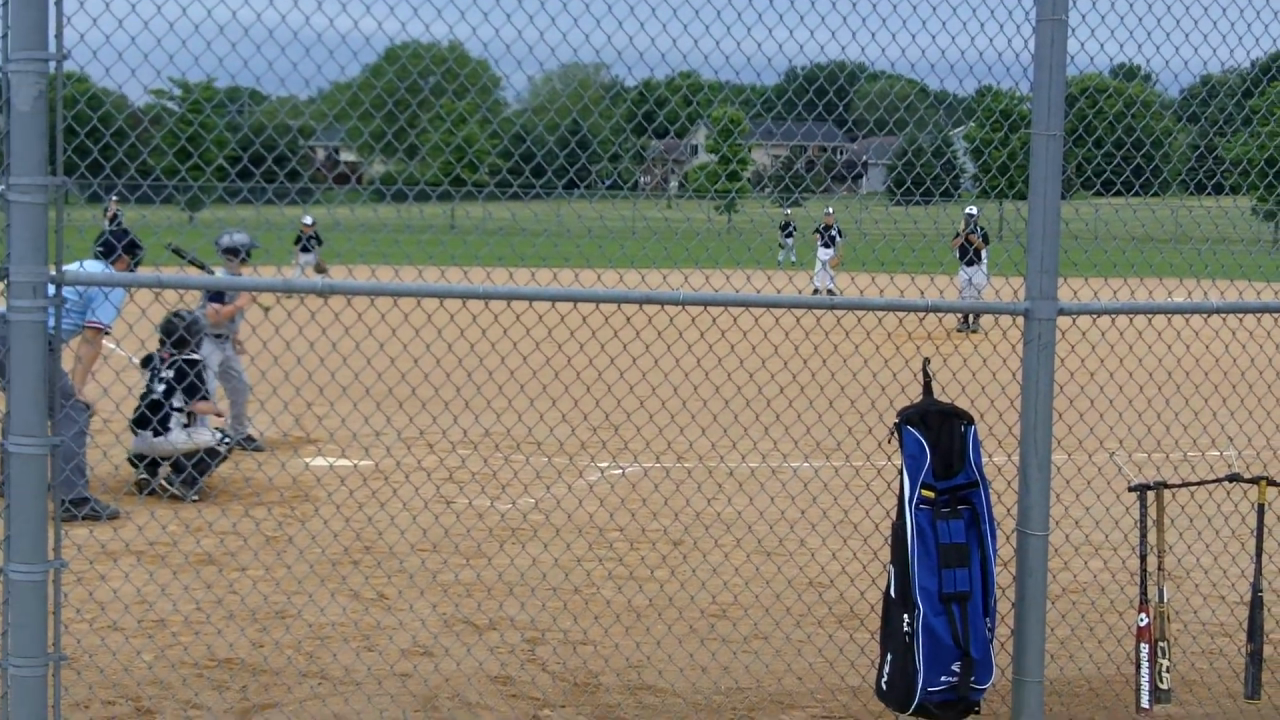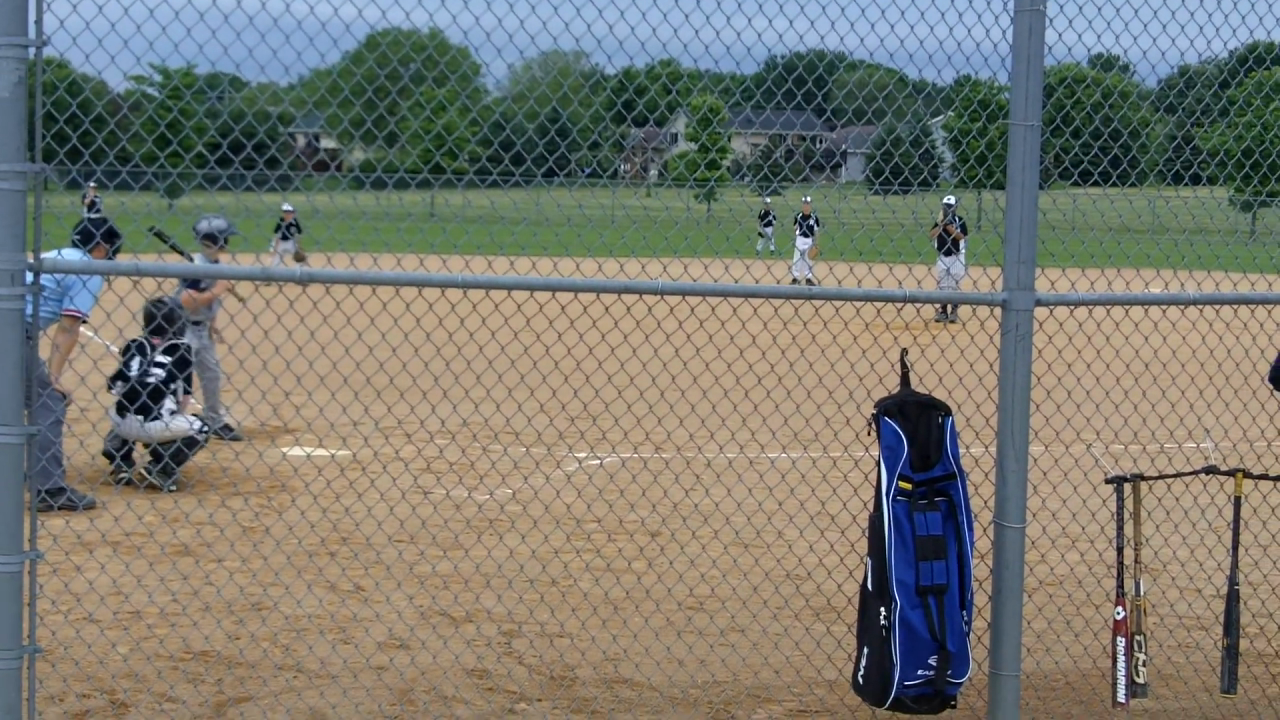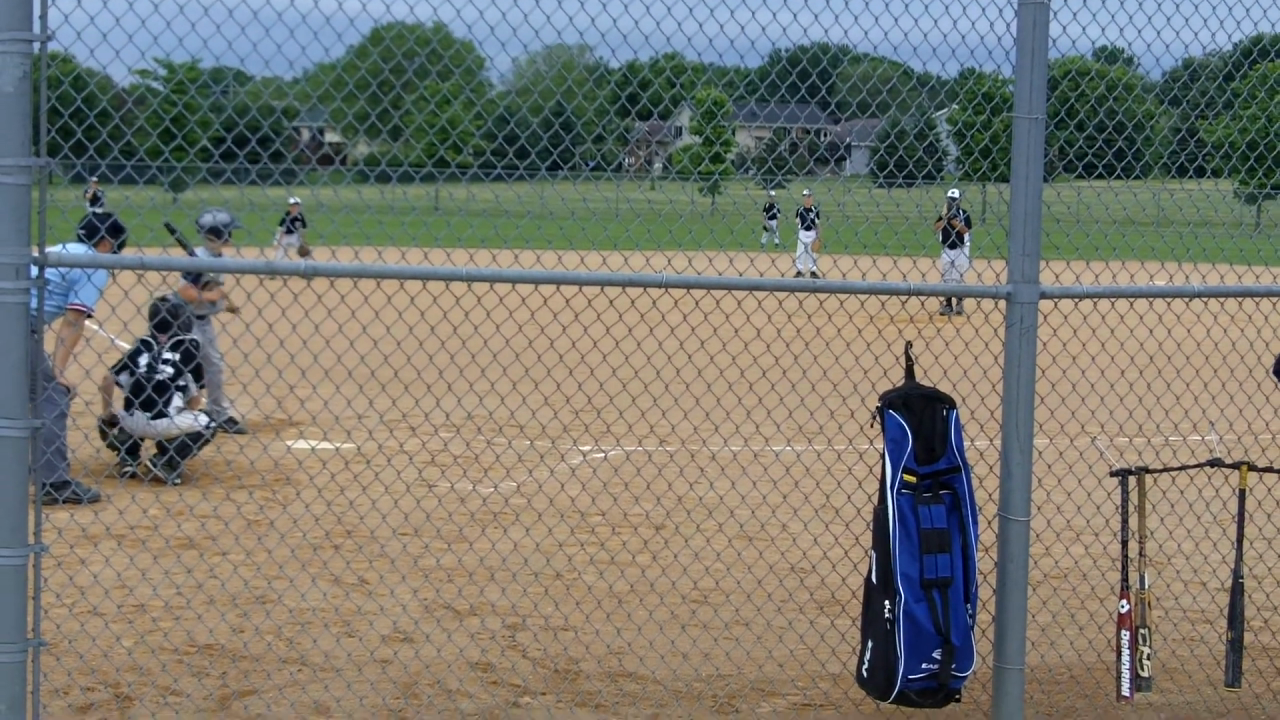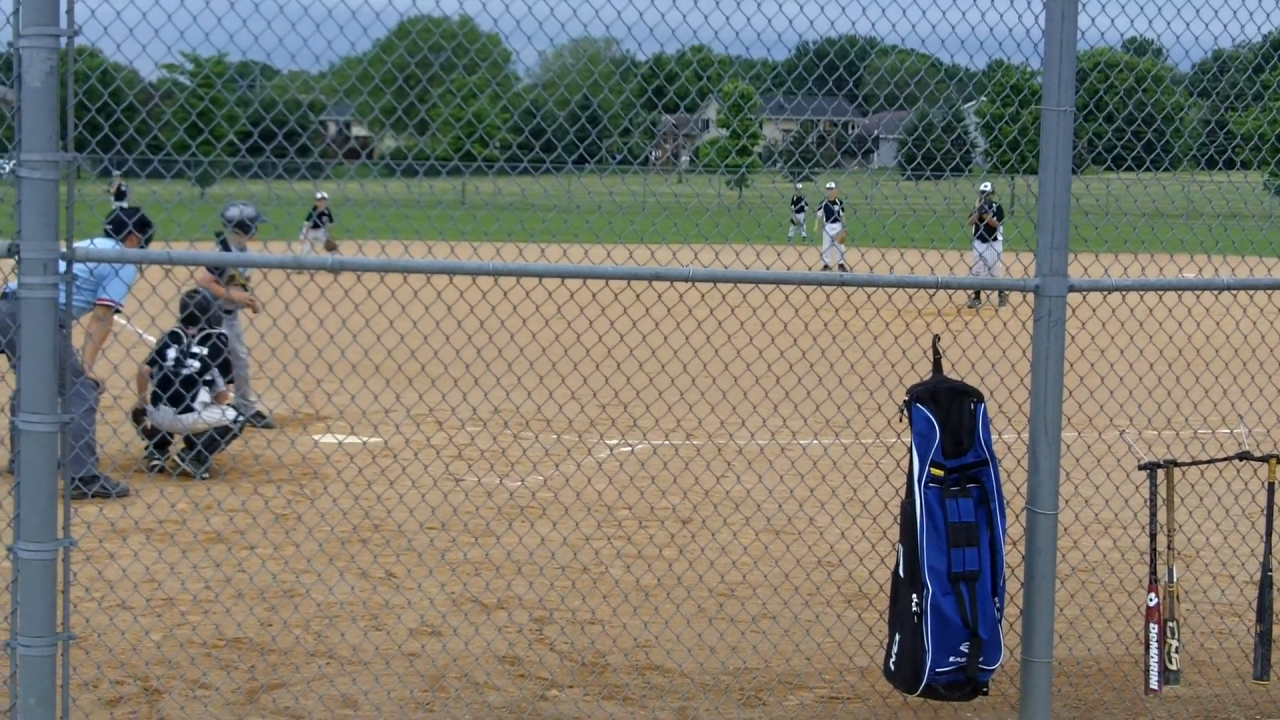
dt=0.3s
person 1, frame 1
left shoulder: (76, 268)
right shoulder: (113, 284)
right elbow: (91, 340)
right wrist: (77, 388)
right knee: (72, 412)
right ankle: (73, 500)
person 1, frame 2
left shoulder: (54, 257)
right shoulder: (90, 271)
right elbow: (68, 328)
right wrist: (54, 377)
right knee: (49, 401)
right ankle: (50, 490)
person 1, frame 3
left shoulder: (58, 251)
right shoulder: (96, 266)
right elbow: (73, 322)
right wrist: (58, 371)
right knee: (52, 396)
right ankle: (54, 484)
person 1, frame 4
left shoulder: (84, 247)
right shoulder: (124, 261)
right elbow: (101, 317)
right wrist: (86, 366)
right knee: (81, 389)
right ankle: (82, 478)
person 2, frame 1
left shoulder: (238, 278)
right elbow: (213, 317)
left wrist: (235, 337)
right wrist: (241, 303)
left hip: (226, 342)
right hip: (207, 342)
left knee: (240, 388)
left ankle: (239, 433)
person 2, frame 2
left shoulder: (215, 263)
right shoulder: (197, 266)
right elbow: (185, 301)
left wrist: (213, 324)
right wrist: (215, 291)
left hip: (202, 328)
right hip: (184, 328)
left knee: (212, 375)
left ankle: (216, 422)
person 2, frame 3
left shoulder: (218, 257)
right shoulder: (200, 260)
right elbow: (182, 292)
left wrist: (224, 303)
right wrist: (211, 296)
left hip: (205, 322)
left knee: (215, 369)
left ankle: (220, 415)
person 2, frame 4
left shoulder: (243, 250)
right shoulder: (225, 252)
right elbow: (202, 280)
left wrist: (251, 299)
right wrist: (231, 296)
left hip: (231, 316)
left knee: (241, 363)
left ankle: (248, 410)
person 3, frame 1
left shoulder: (155, 359)
right shoulder: (191, 364)
right elbow: (199, 406)
right wrist: (218, 410)
left hip: (141, 436)
right hip: (166, 437)
right knee: (222, 442)
left ankle: (146, 471)
right ankle: (180, 481)
person 3, frame 2
left shoulder: (135, 346)
right shoulder: (180, 350)
left elbow: (112, 386)
right elbow: (183, 398)
right wrist: (181, 423)
left hip: (124, 421)
right hip: (156, 424)
right knee: (201, 431)
left ankle: (122, 466)
right ankle: (160, 469)
person 3, frame 3
left shoulder: (142, 345)
right shoulder: (188, 346)
left elbow: (108, 378)
right elbow: (196, 395)
left wrist: (107, 415)
right wrist: (187, 417)
left hip: (132, 420)
right hip: (163, 421)
right knee: (207, 426)
left ankle: (127, 459)
right ankle: (165, 462)
person 3, frame 4
left shoulder: (170, 336)
right shoulder: (216, 340)
left elbow: (144, 371)
right elbow: (223, 391)
left wrist: (140, 407)
right wrist: (216, 410)
left hip: (158, 413)
right hip: (189, 416)
right knee: (236, 420)
left ankle: (156, 453)
right ankle: (194, 457)
